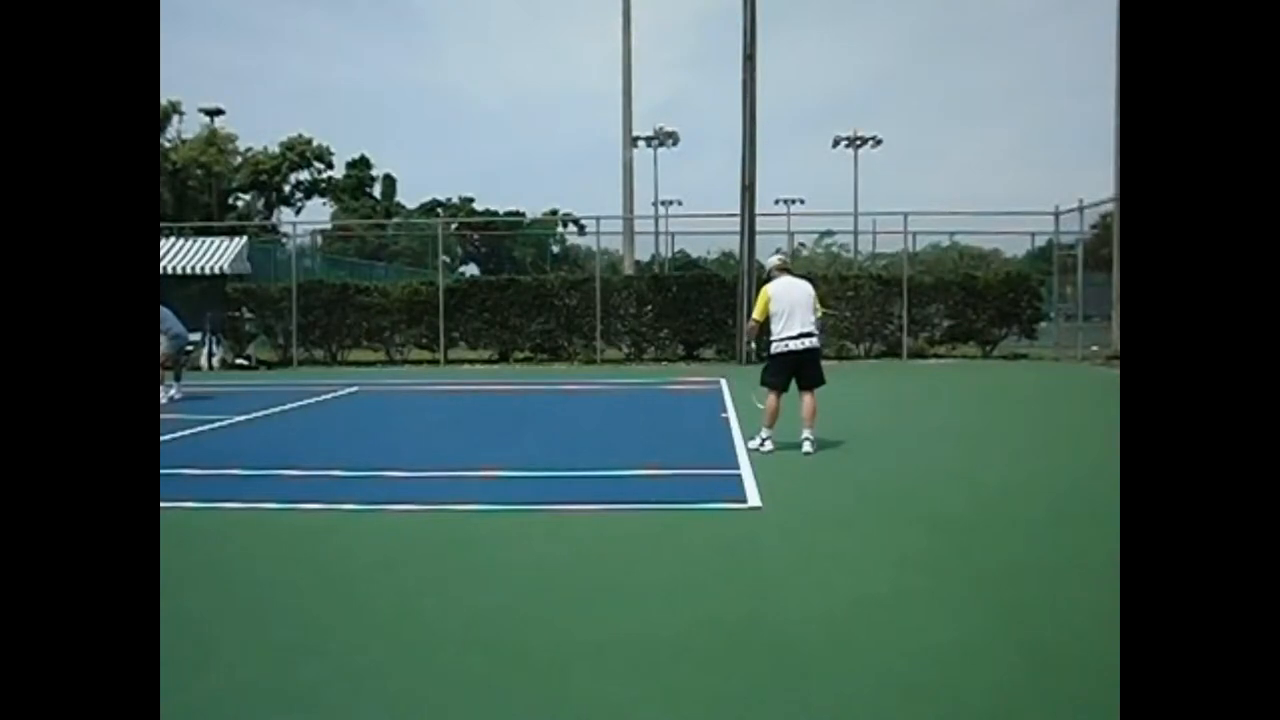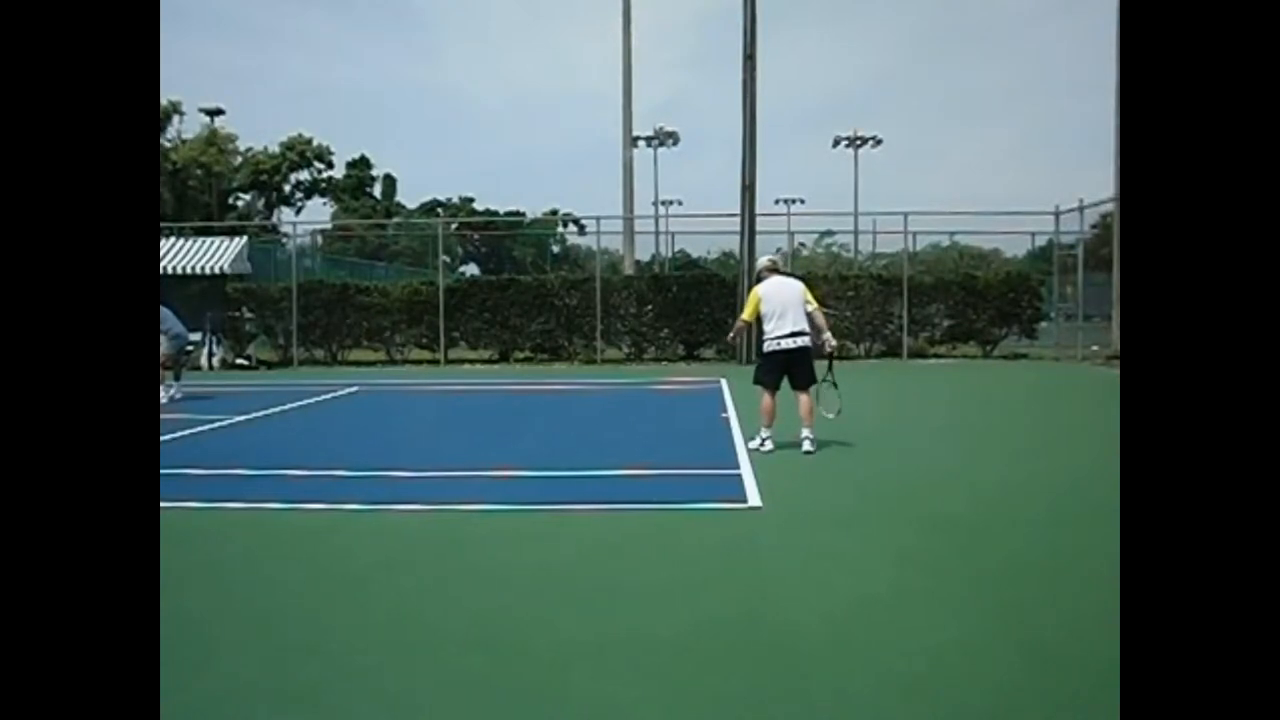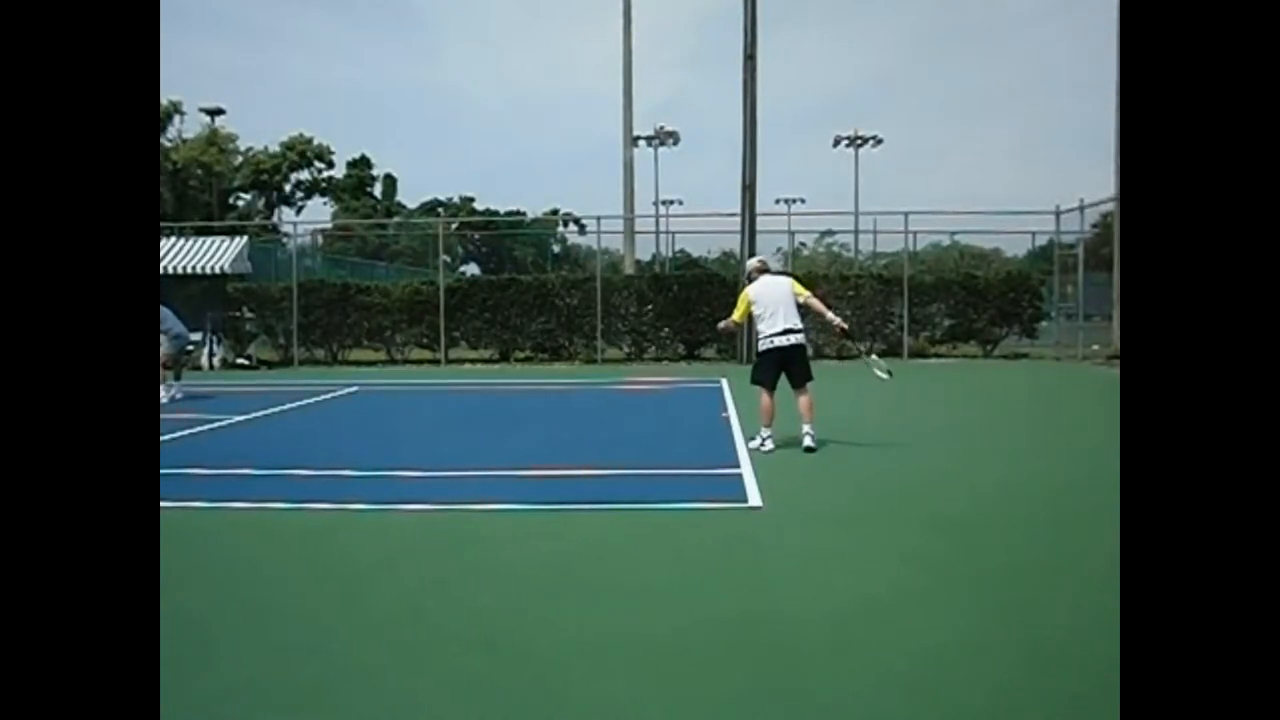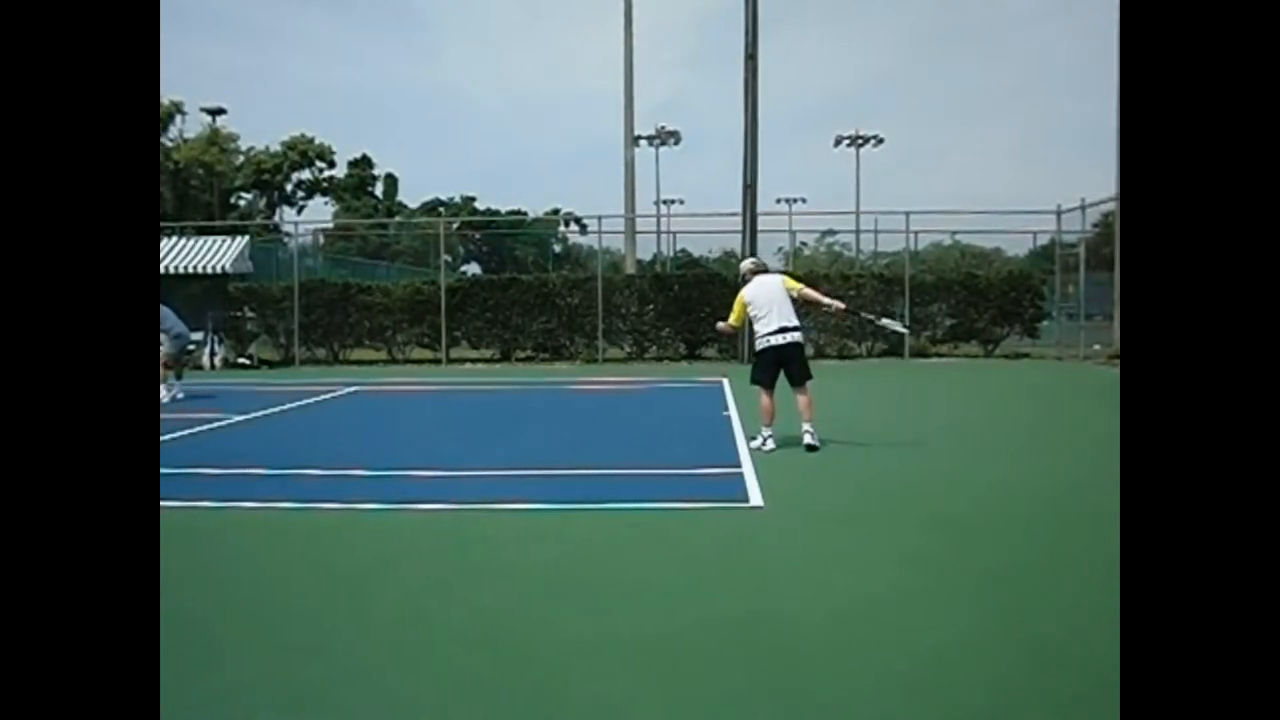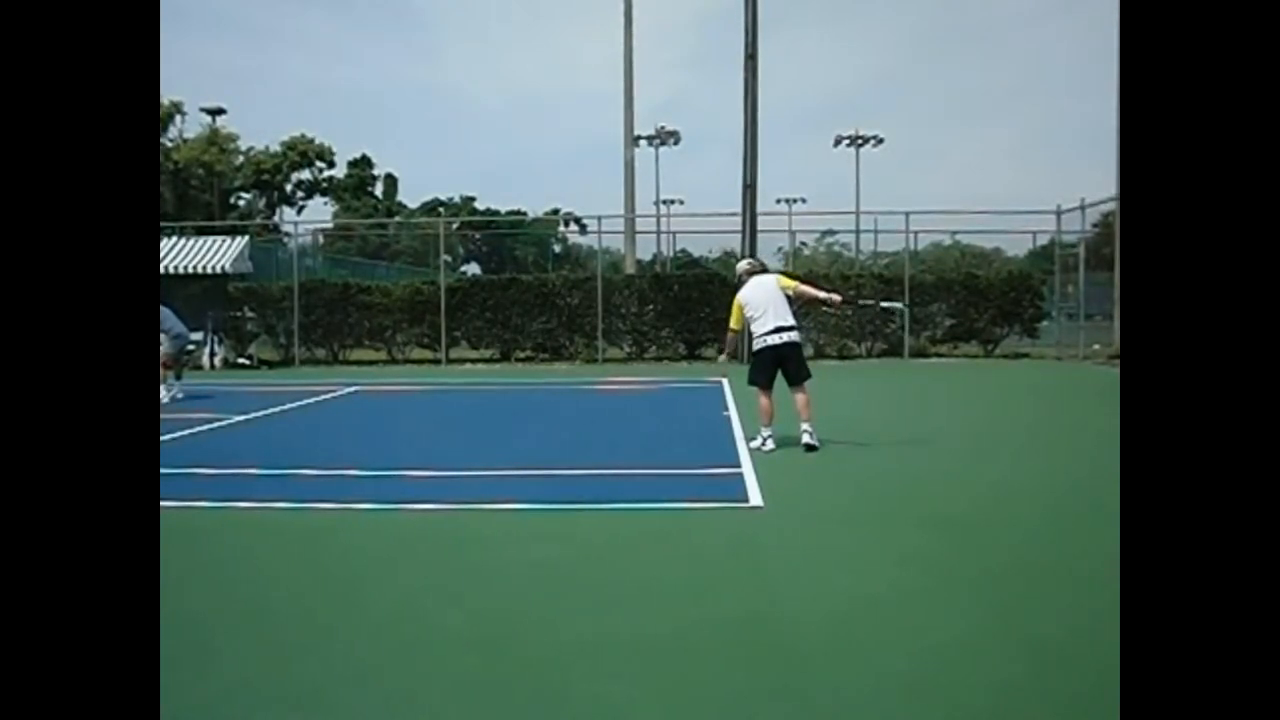
dt=1s
person 1, frame 1
left shoulder: (769, 289)
right shoulder: (807, 286)
left elbow: (754, 323)
right elbow: (817, 318)
left wrist: (749, 340)
left hip: (782, 347)
right hip: (808, 345)
left knee: (774, 392)
right knee: (807, 392)
left ankle: (765, 438)
right ankle: (808, 438)
person 1, frame 2
left shoulder: (759, 289)
right shoulder: (798, 284)
left elbow: (744, 322)
right elbow: (815, 312)
left wrist: (733, 335)
right wrist: (827, 335)
left hip: (775, 346)
right hip: (801, 344)
left knee: (768, 391)
right knee: (803, 391)
left ankle: (765, 438)
right ankle: (807, 437)
person 1, frame 3
left shoulder: (750, 290)
right shoulder: (787, 281)
left elbow: (735, 323)
right elbow: (810, 299)
left wrist: (723, 326)
right wrist: (830, 316)
left hip: (769, 344)
right hip: (795, 341)
left knee: (767, 391)
right knee: (801, 389)
left ankle: (765, 437)
right ankle: (807, 434)
person 1, frame 4
left shoulder: (745, 293)
right shoulder: (780, 279)
left elbow: (732, 327)
right elbow: (803, 291)
left wrist: (721, 326)
right wrist: (827, 301)
left hip: (766, 343)
right hip: (792, 339)
left knee: (766, 391)
right knee: (800, 388)
left ankle: (766, 436)
right ankle: (808, 432)
person 1, frame 5
left shoulder: (741, 295)
right shoulder: (775, 279)
left elbow: (734, 331)
right elbow: (799, 288)
left wrist: (727, 353)
right wrist: (823, 295)
left hip: (763, 343)
right hip: (789, 339)
left knee: (764, 391)
right knee: (798, 387)
left ankle: (766, 436)
right ankle: (807, 432)
